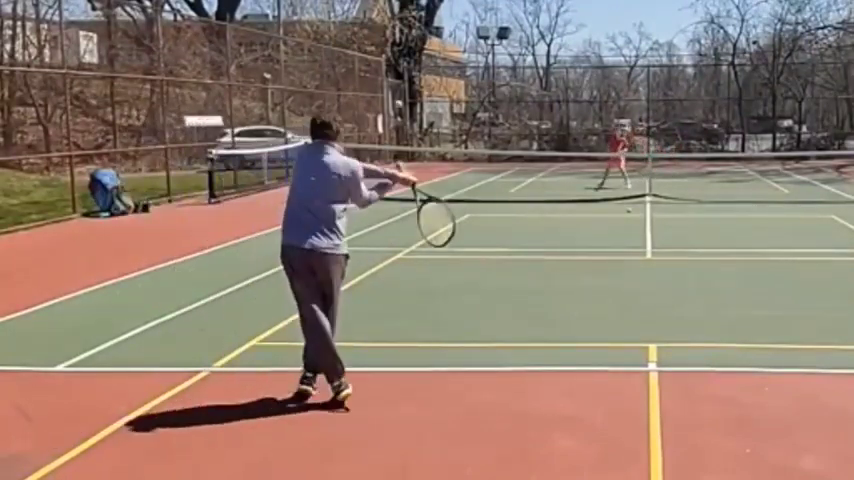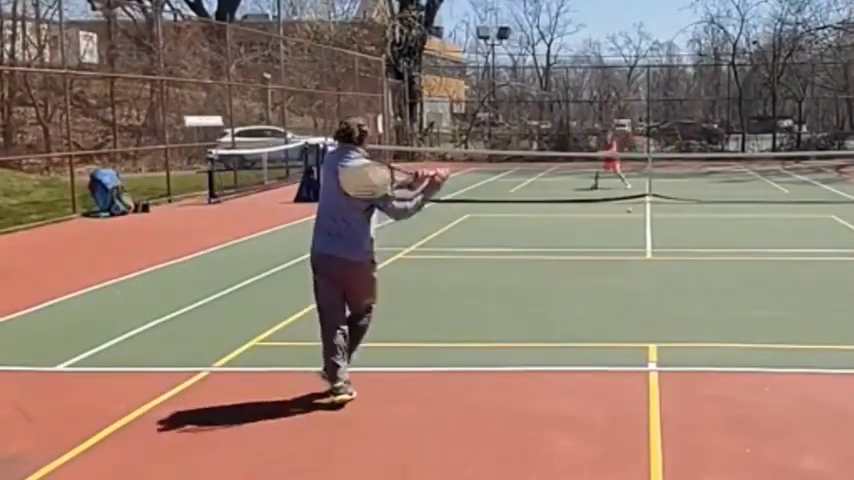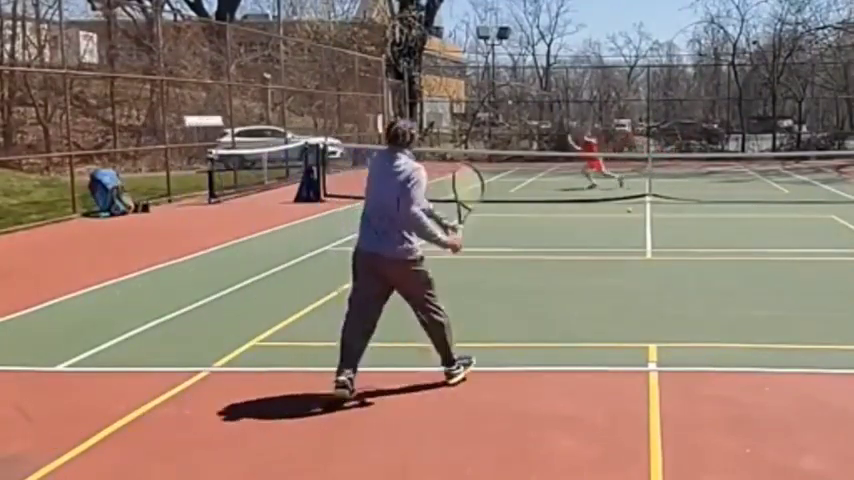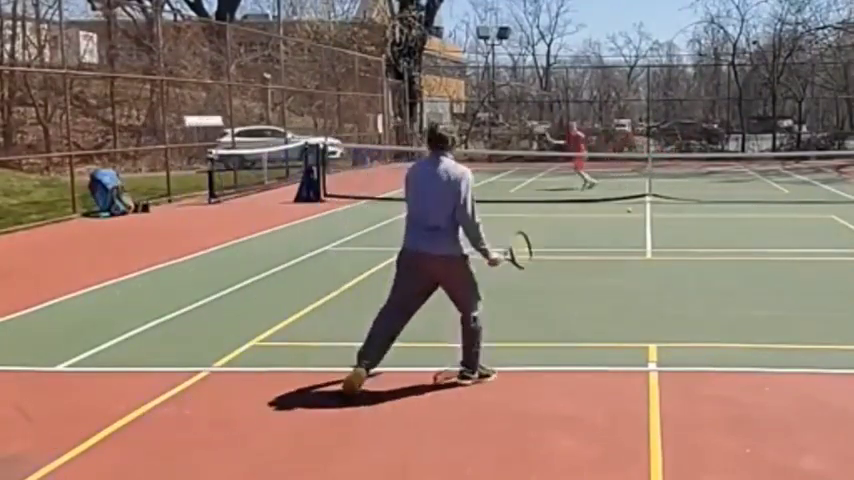
dt=0.2s
person 1, frame 1
left shoulder: (304, 155)
right shoulder: (347, 167)
right elbow: (362, 200)
left wrist: (390, 174)
right wrist: (392, 179)
left hip: (294, 248)
right hip: (328, 250)
left knee: (312, 314)
right knee: (326, 314)
left ankle: (336, 378)
right ankle: (309, 377)
person 1, frame 2
left shoulder: (330, 160)
right elbow: (398, 211)
left wrist: (415, 184)
right wrist: (430, 188)
left hip: (322, 253)
right hip: (355, 256)
left knee: (332, 319)
right knee: (361, 313)
left ankle: (338, 379)
right ankle: (336, 371)
person 1, frame 3
left shoulder: (378, 162)
right shoulder: (413, 169)
right elbow: (413, 214)
left wrist: (440, 220)
right wrist: (445, 240)
left hip: (367, 252)
right hip: (400, 255)
left knee: (359, 315)
right knee: (431, 310)
left ankle: (345, 377)
right ankle: (452, 366)
person 1, frame 4
left shoulder: (414, 172)
right shoulder: (460, 174)
right elbow: (468, 219)
right wrist: (487, 253)
left hip: (413, 252)
right hip: (448, 255)
left knee: (393, 312)
right knee: (471, 307)
left ankle: (362, 366)
right ankle: (470, 368)
